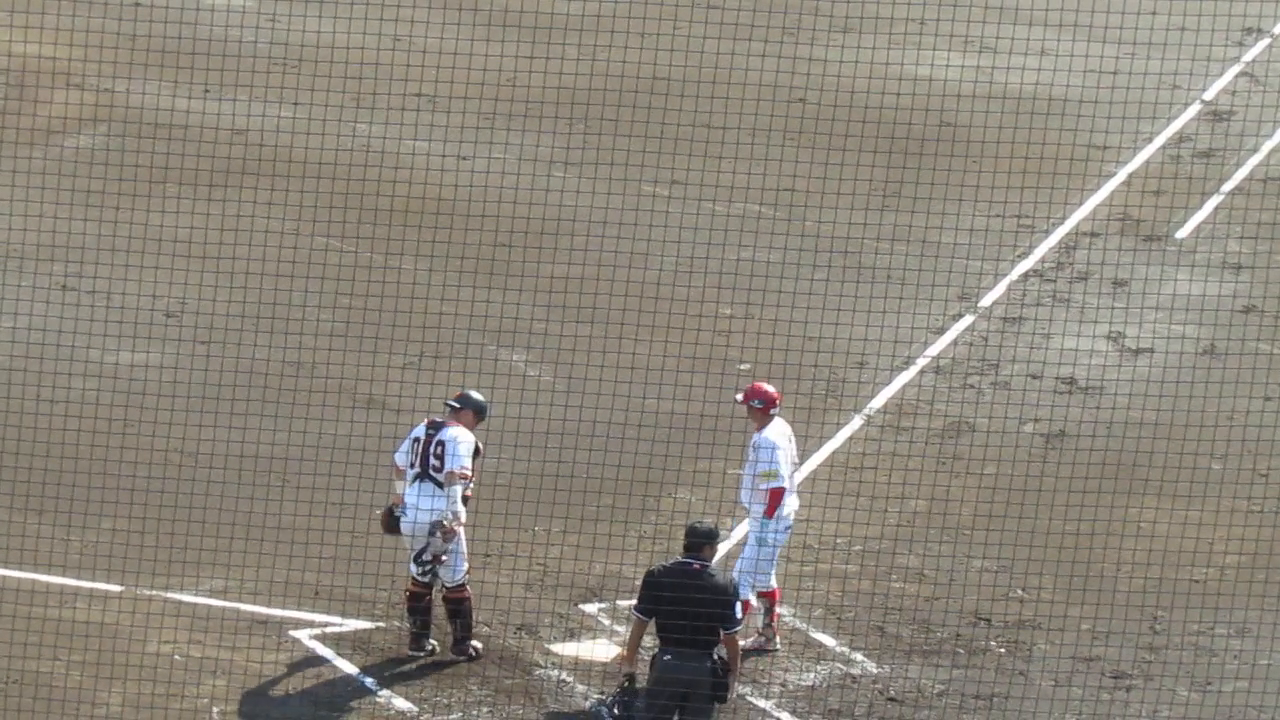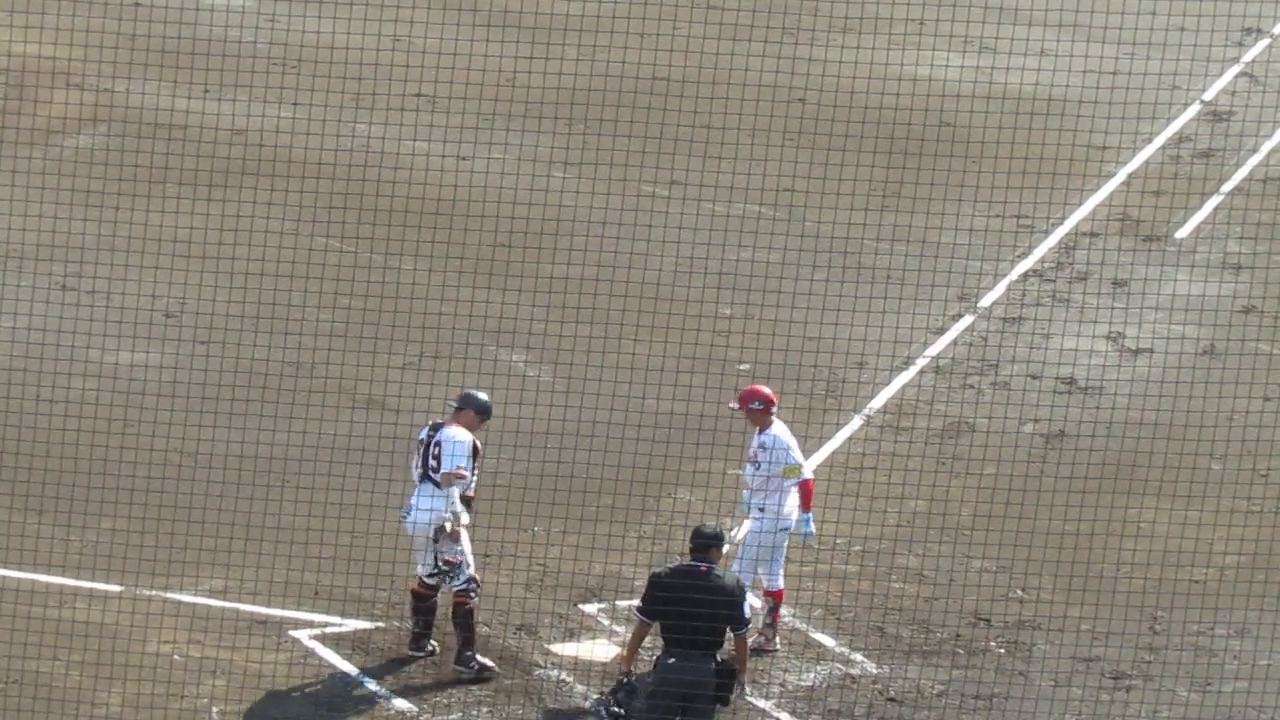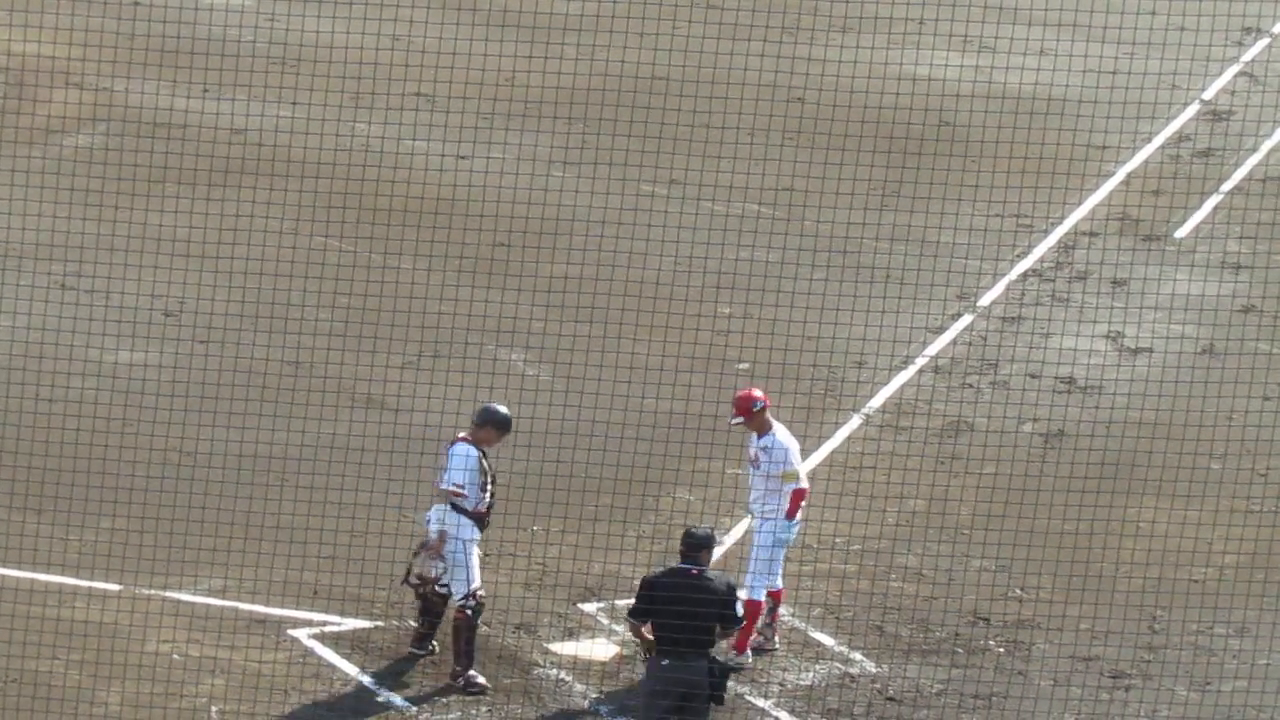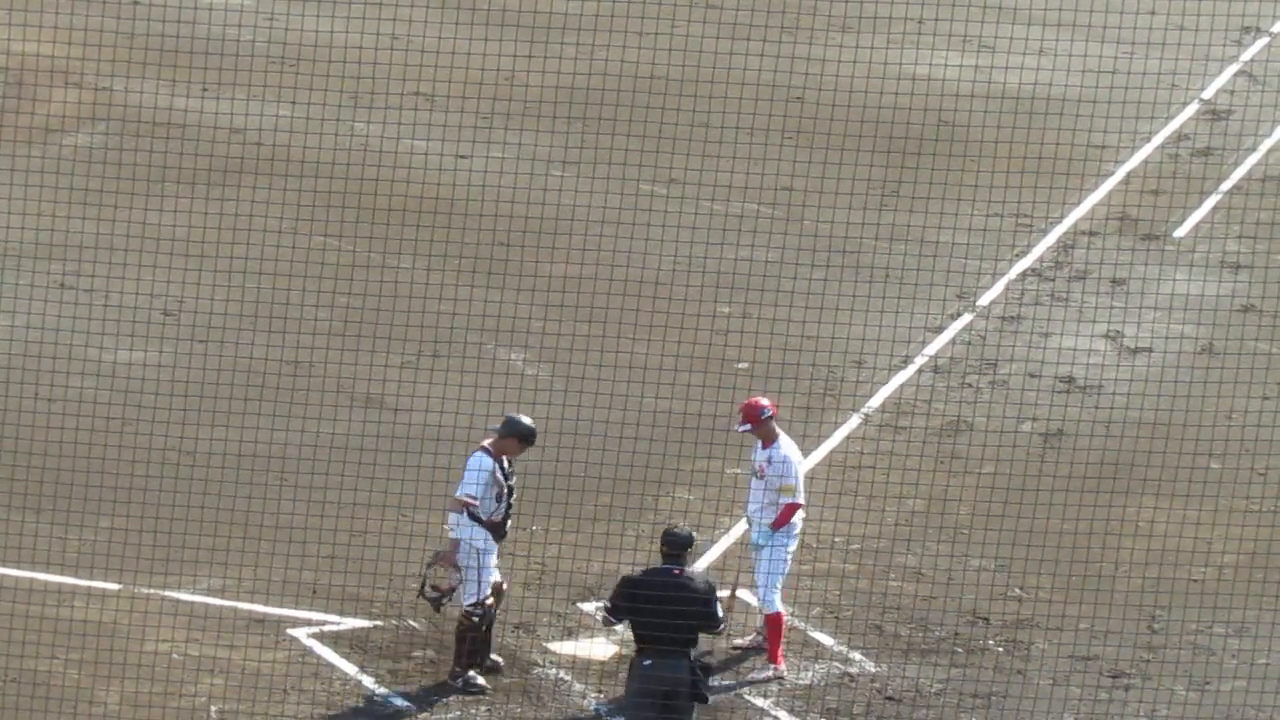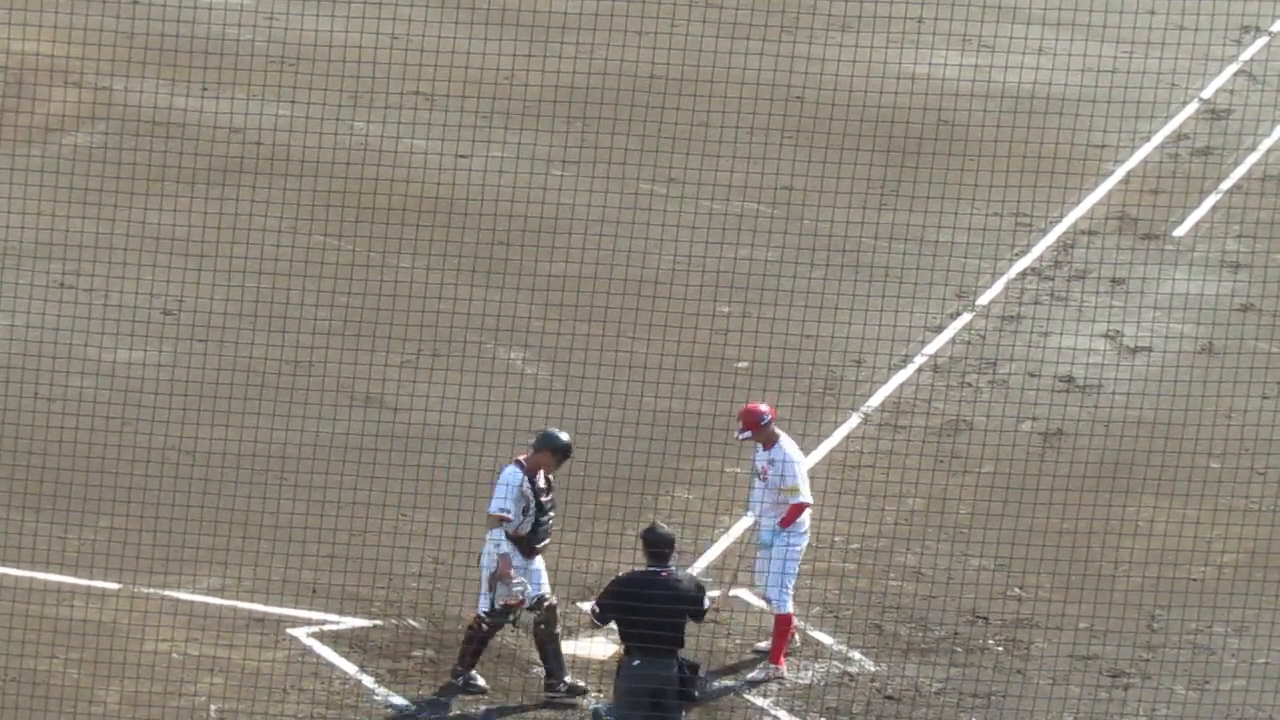
dt=0.3s
person 1, frame 1
left shoulder: (421, 429)
right shoulder: (462, 436)
left elbow: (401, 465)
right elbow: (454, 479)
left wrist: (401, 495)
right wrist: (454, 518)
left hip: (411, 514)
right hip: (441, 517)
left knee: (420, 577)
right knee: (456, 581)
left ankle: (419, 640)
right ankle: (462, 644)
person 1, frame 2
left shoulder: (429, 432)
right shoulder: (460, 437)
right elbow: (450, 479)
right wrist: (455, 520)
left hip: (419, 514)
right hip: (445, 519)
left knee: (428, 577)
right knee: (465, 584)
left ankle: (420, 641)
right ankle: (466, 656)
person 1, frame 3
left shoulder: (464, 447)
right shoulder: (467, 452)
right elbow: (448, 495)
right wrist: (441, 536)
left hip: (452, 530)
right hip: (458, 533)
left knee: (441, 586)
right knee: (470, 599)
left ankle: (422, 640)
right ankle: (462, 670)
person 1, frame 4
left shoulder: (500, 457)
right shoulder: (482, 462)
right elbow: (460, 504)
right wrist: (453, 545)
left hip: (488, 539)
right hip: (474, 540)
left knee: (494, 592)
right knee: (478, 605)
left ankle: (479, 655)
right ankle: (460, 671)
person 1, frame 5
left shoulder: (543, 475)
right shoulder: (513, 475)
right elbow: (496, 520)
right wrist: (504, 561)
left hip: (530, 554)
right hip: (506, 554)
left knee: (546, 610)
right knee: (492, 615)
left ankle: (556, 681)
right ankle: (462, 670)
person 2, frame 1
left shoulder: (768, 440)
right shoulder: (780, 427)
left elbow: (778, 486)
right elbow: (790, 465)
left wrist: (765, 523)
left hip: (770, 518)
right hip: (771, 515)
left knee: (743, 577)
right knee: (764, 574)
right ankle: (768, 635)
person 2, frame 2
left shoulder: (780, 439)
right shoulder: (761, 433)
left elbow: (805, 479)
left wrist: (806, 517)
right wrist: (748, 494)
left hip: (771, 516)
right hip: (765, 513)
left knee: (741, 574)
right knee: (771, 574)
right ankle: (769, 635)
person 2, frame 3
left shoulder: (782, 443)
right shoulder: (757, 435)
left elbow: (800, 488)
left wrist: (787, 524)
right wrist: (754, 503)
left hip: (776, 520)
right hip: (763, 516)
left knee: (755, 581)
right knee: (770, 577)
left ankle: (740, 650)
right ankle: (767, 634)
person 2, frame 4
left shoulder: (786, 456)
right shoulder: (762, 444)
left elbow: (795, 503)
left wrist: (770, 531)
right wrist: (753, 512)
left hip: (780, 532)
right hip: (762, 526)
left knee: (769, 592)
right knee: (762, 584)
left ankle: (775, 663)
right ankle: (765, 635)
person 2, frame 5
left shoulder: (788, 456)
right shoulder: (763, 446)
left elbow: (802, 502)
left wrist: (776, 530)
right wrist: (757, 510)
left hip: (787, 532)
right hip: (768, 528)
left knee: (778, 593)
right knee: (766, 584)
left ankle: (776, 664)
right ankle: (788, 636)
person 3, frame 1
left shoulder: (658, 576)
right shoulder: (724, 585)
left elbow: (641, 623)
right elbow: (730, 636)
left wrist: (629, 661)
right wrist: (732, 673)
left hip: (667, 662)
right hip: (702, 667)
person 3, frame 2
left shoulder: (663, 579)
right shoulder: (732, 586)
left elbow: (643, 624)
right elbow: (740, 635)
left wrist: (628, 659)
right wrist: (741, 671)
left hip: (671, 665)
right hip: (707, 669)
person 3, frame 3
left shoulder: (655, 582)
right shoulder: (723, 587)
left elbow: (635, 625)
right elbow: (732, 628)
left wrist: (647, 640)
left hip: (664, 667)
right hip: (700, 669)
person 3, frame 4
left shoulder: (635, 582)
right shoulder: (703, 587)
left elbow: (608, 620)
right elbow: (716, 628)
left hip: (646, 668)
right hip: (683, 669)
person 3, frame 5
left shoulder: (624, 584)
right shoulder: (689, 585)
left elbow: (596, 621)
right elbow: (701, 615)
left hip: (635, 667)
right hip: (670, 668)
